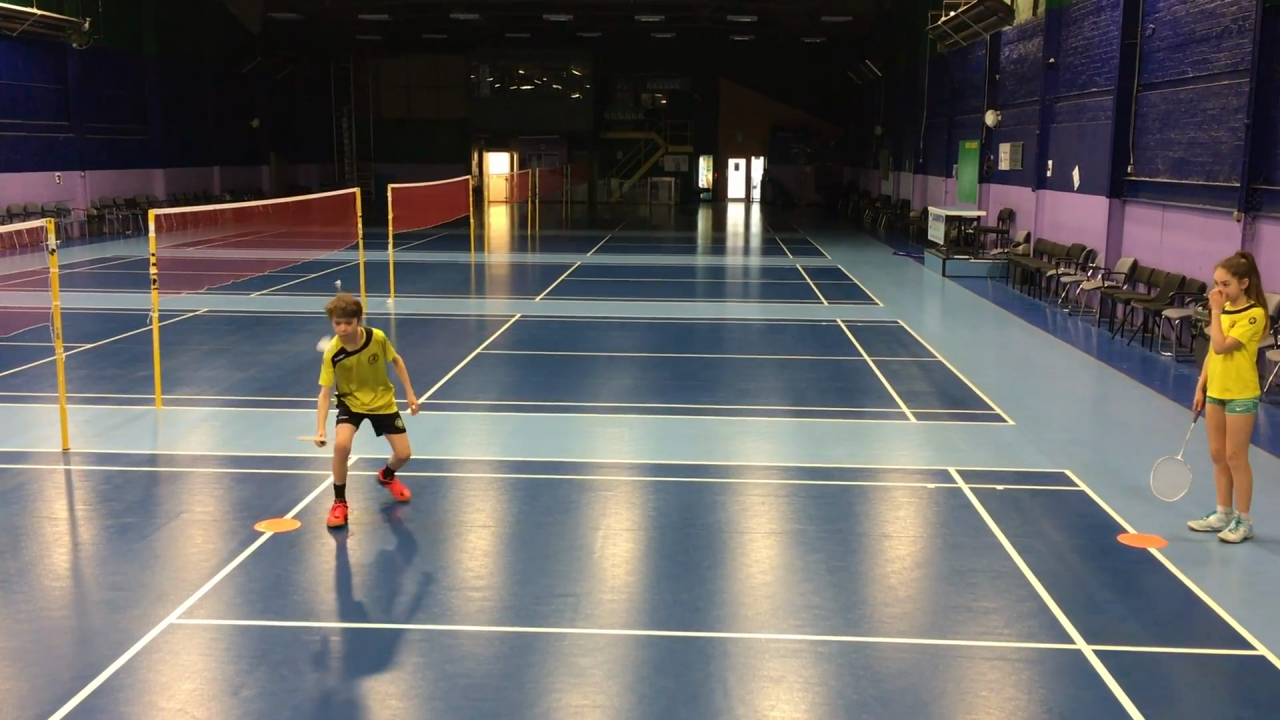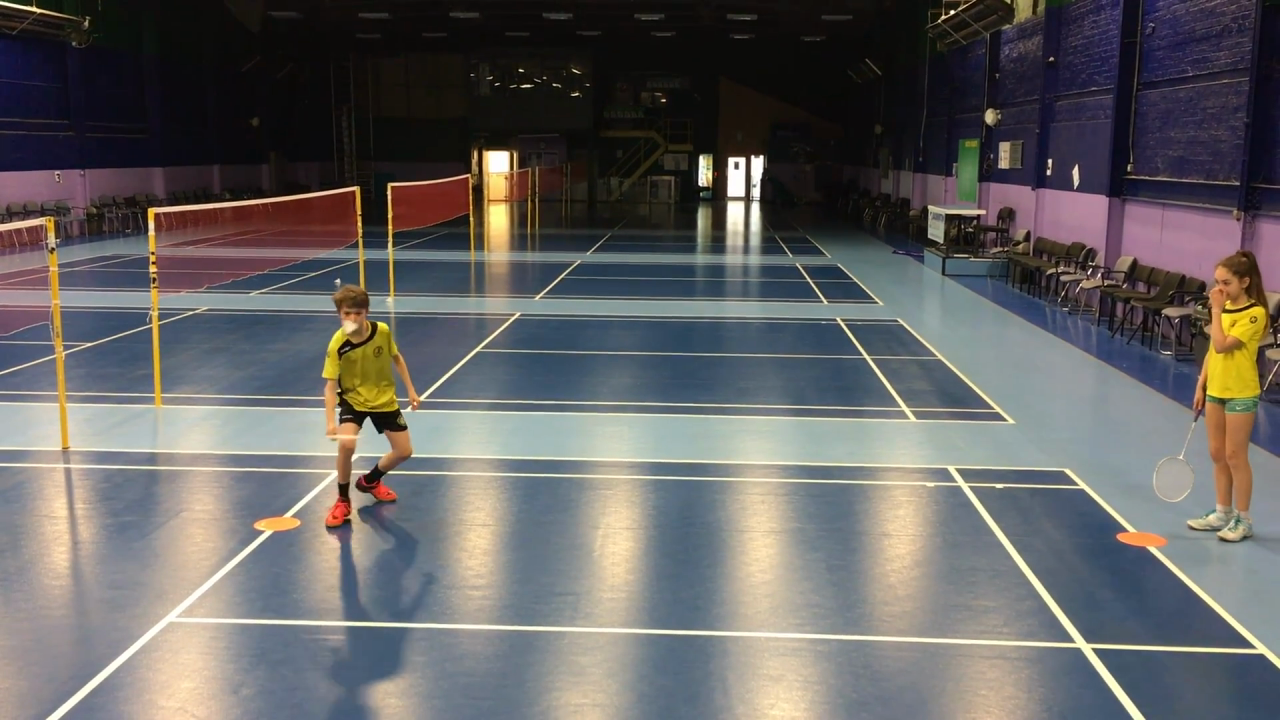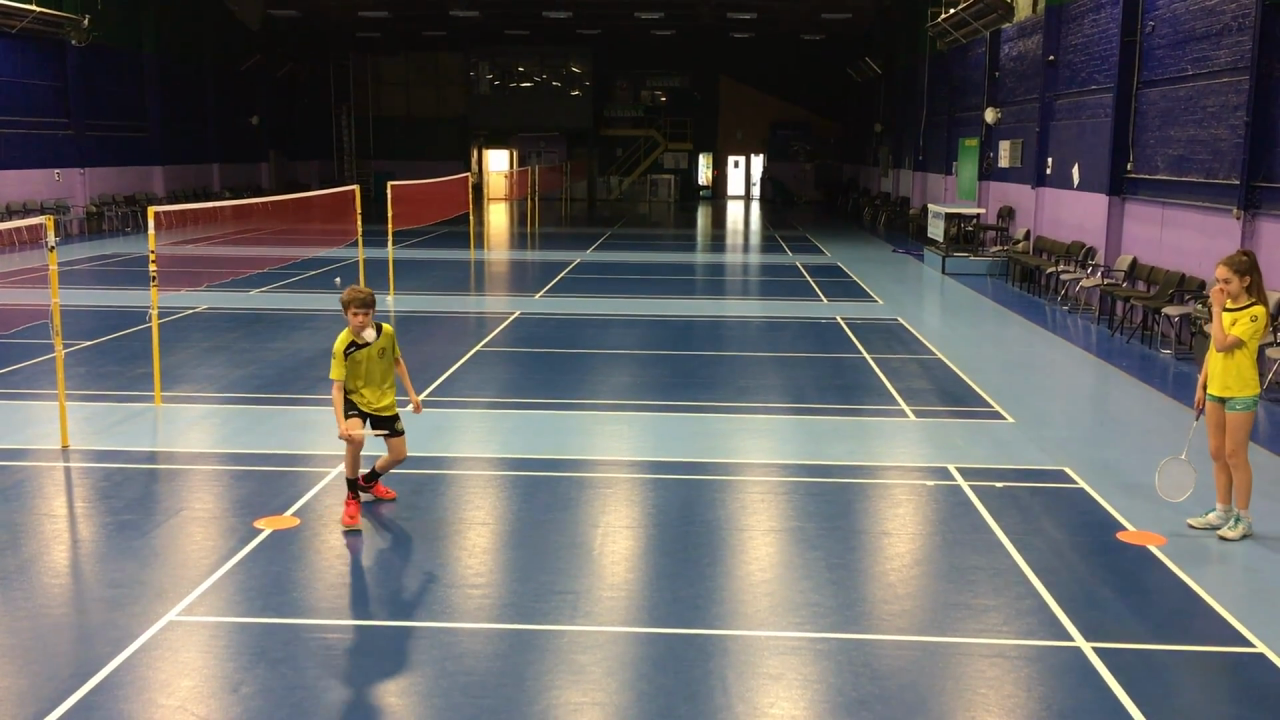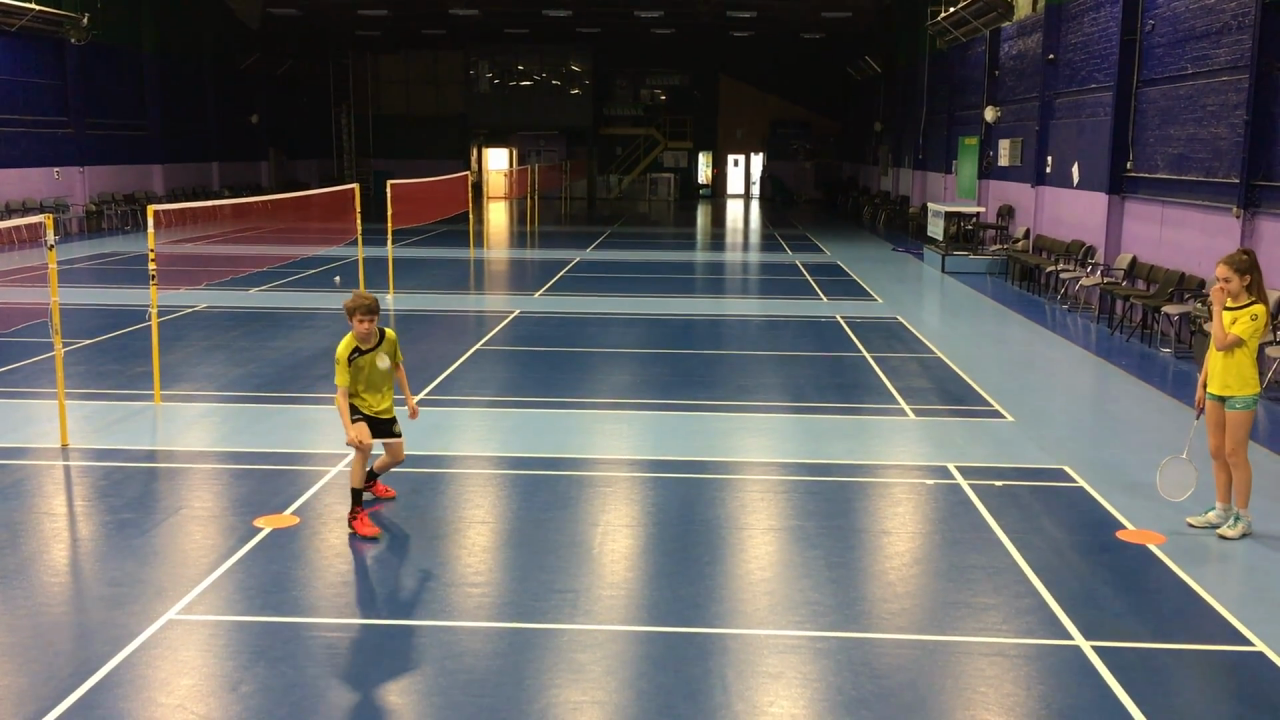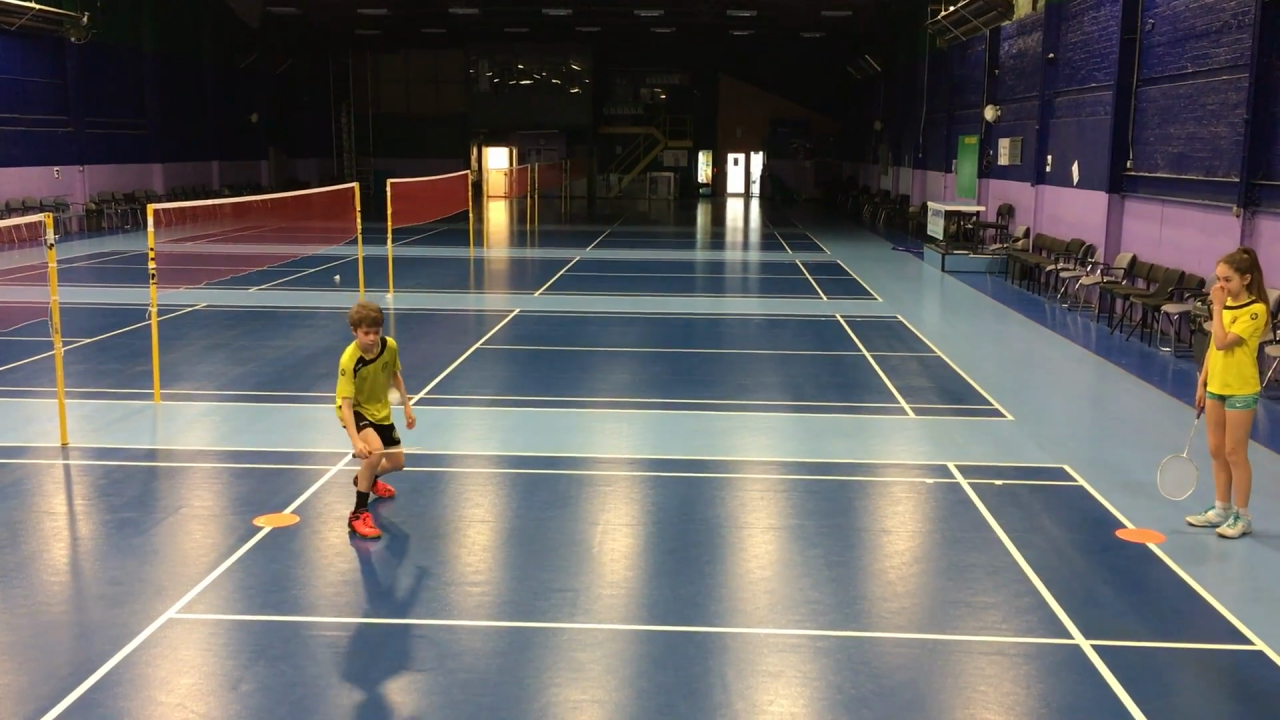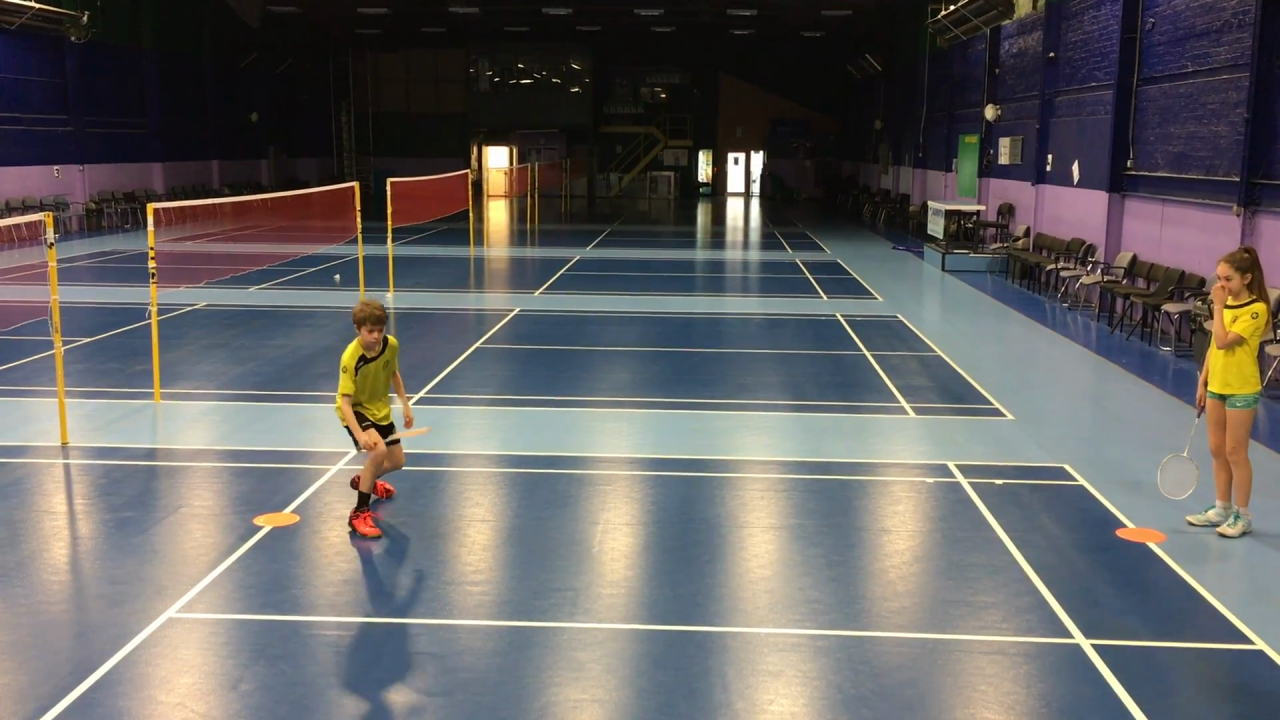
dt=0.1s
person 1, frame 1
left shoulder: (1253, 315)
right shoulder: (1223, 309)
left elbow: (1221, 346)
left wrist: (1215, 312)
right wrist: (1201, 387)
left hip: (1241, 394)
right hip: (1215, 391)
left knee: (1235, 457)
right knee: (1218, 455)
left ankle: (1244, 521)
right ankle: (1223, 513)
person 1, frame 2
left shoulder: (1254, 313)
right shoulder: (1224, 308)
left elbow: (1222, 346)
left wrist: (1216, 311)
right wrist: (1201, 386)
left hip: (1241, 394)
right hip: (1216, 390)
left knee: (1235, 456)
right knee: (1217, 454)
left ankle: (1243, 519)
right ankle: (1223, 512)
person 1, frame 3
left shoulder: (1255, 312)
right shoulder: (1224, 307)
left elbow: (1222, 344)
left wrist: (1216, 310)
right wrist: (1201, 385)
left hip: (1241, 392)
right hip: (1215, 389)
left knee: (1235, 455)
right knee: (1217, 453)
left ankle: (1243, 518)
right ankle: (1222, 511)
person 1, frame 4
left shoulder: (1255, 311)
right shoulder: (1225, 305)
left elbow: (1222, 343)
left wrist: (1216, 308)
right wrist: (1202, 384)
left hip: (1241, 391)
right hip: (1216, 388)
left knee: (1235, 454)
right knee: (1217, 452)
left ankle: (1242, 517)
right ankle: (1222, 510)
person 1, frame 5
left shoulder: (1255, 310)
right shoulder: (1225, 304)
left elbow: (1222, 342)
left wrist: (1217, 308)
right wrist: (1202, 383)
left hip: (1241, 390)
right hip: (1216, 386)
left knee: (1235, 453)
right knee: (1217, 450)
left ankle: (1242, 516)
right ankle: (1222, 509)
person 1, frame 6
left shoulder: (1255, 310)
right shoulder: (1225, 304)
left elbow: (1223, 342)
left wrist: (1217, 307)
right wrist: (1202, 382)
left hip: (1241, 390)
right hip: (1216, 386)
left knee: (1235, 452)
right knee: (1217, 450)
left ankle: (1242, 515)
right ankle: (1222, 508)
person 2, frame 1
left shoulder: (377, 338)
right shoulder: (332, 353)
left elbow: (397, 361)
right elbow: (325, 393)
left wrist: (410, 393)
right wrist: (321, 428)
left hip: (382, 400)
right hip: (351, 401)
left knee: (403, 454)
right knee: (341, 445)
left ankle: (387, 476)
right ankle: (339, 502)
person 2, frame 2
left shoulder: (382, 331)
right shoulder: (337, 345)
left elbow: (396, 358)
right elbow: (330, 386)
left wrist: (410, 389)
right wrist: (330, 422)
left hip: (384, 398)
right hip: (353, 398)
left knee: (403, 452)
right knee: (346, 444)
left ankle: (370, 480)
right ankle: (342, 501)
person 2, frame 3
left shoulder: (387, 332)
right shoulder: (342, 345)
left elbow: (397, 362)
right elbow: (337, 388)
left wrist: (411, 392)
right wrist: (341, 423)
left hip: (384, 401)
right hip: (356, 399)
left knee: (398, 455)
right knee: (355, 441)
left ankle: (368, 480)
right ankle: (352, 498)
person 2, frame 4
left shoulder: (389, 338)
right shoulder: (345, 351)
left elbow: (397, 366)
right elbow: (341, 393)
left wrist: (409, 397)
right wrist: (349, 430)
left hip: (382, 404)
right hip: (355, 403)
left knee: (396, 456)
right knee: (364, 446)
left ankle: (368, 479)
right ankle: (357, 512)
person 2, frame 5
left shoulder: (390, 346)
right shoulder: (349, 361)
right elbow: (346, 404)
left wrist: (407, 406)
right wrist: (356, 442)
left hip: (380, 410)
right hip: (356, 411)
left knee: (397, 463)
right knee: (375, 452)
left ankle: (366, 480)
right ankle: (359, 513)
person 2, frame 6
left shoulder: (391, 345)
right shoulder: (350, 358)
right elbow: (344, 401)
left wrist: (405, 406)
right wrist: (359, 434)
left hip: (380, 410)
right hip: (356, 412)
left knee: (397, 462)
right knee: (377, 453)
left ankle: (363, 481)
right ankle: (360, 514)
